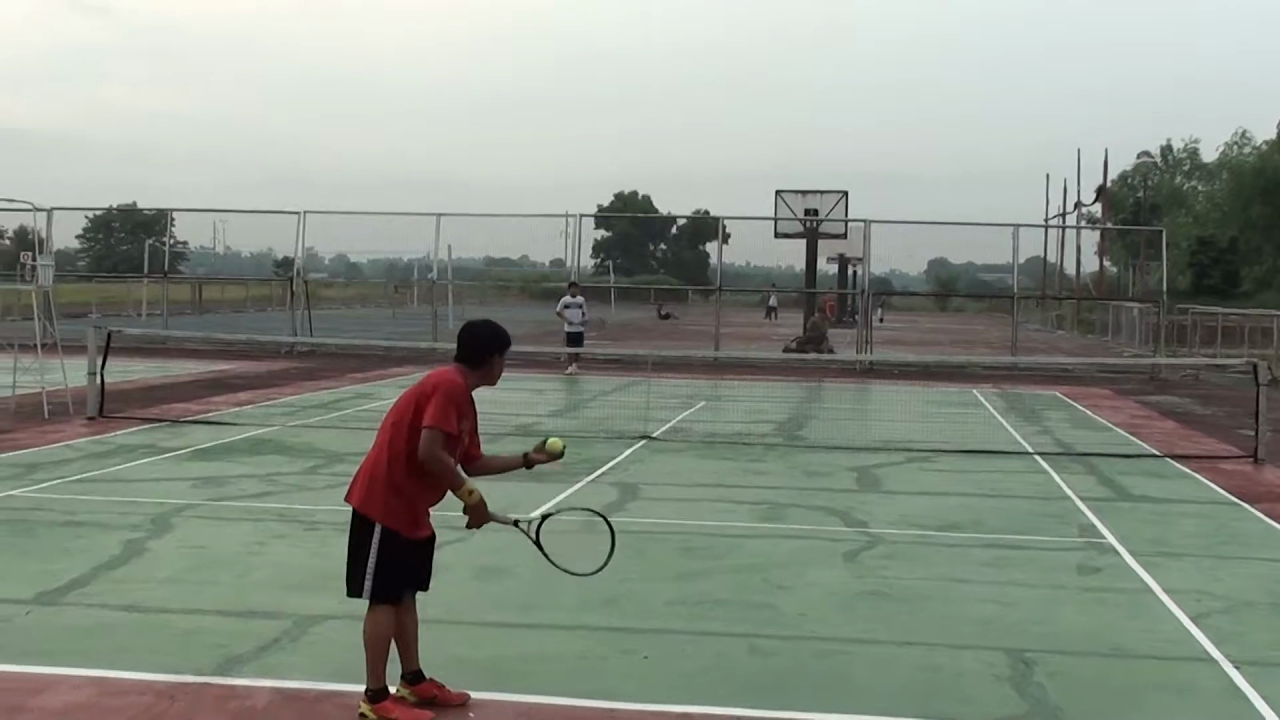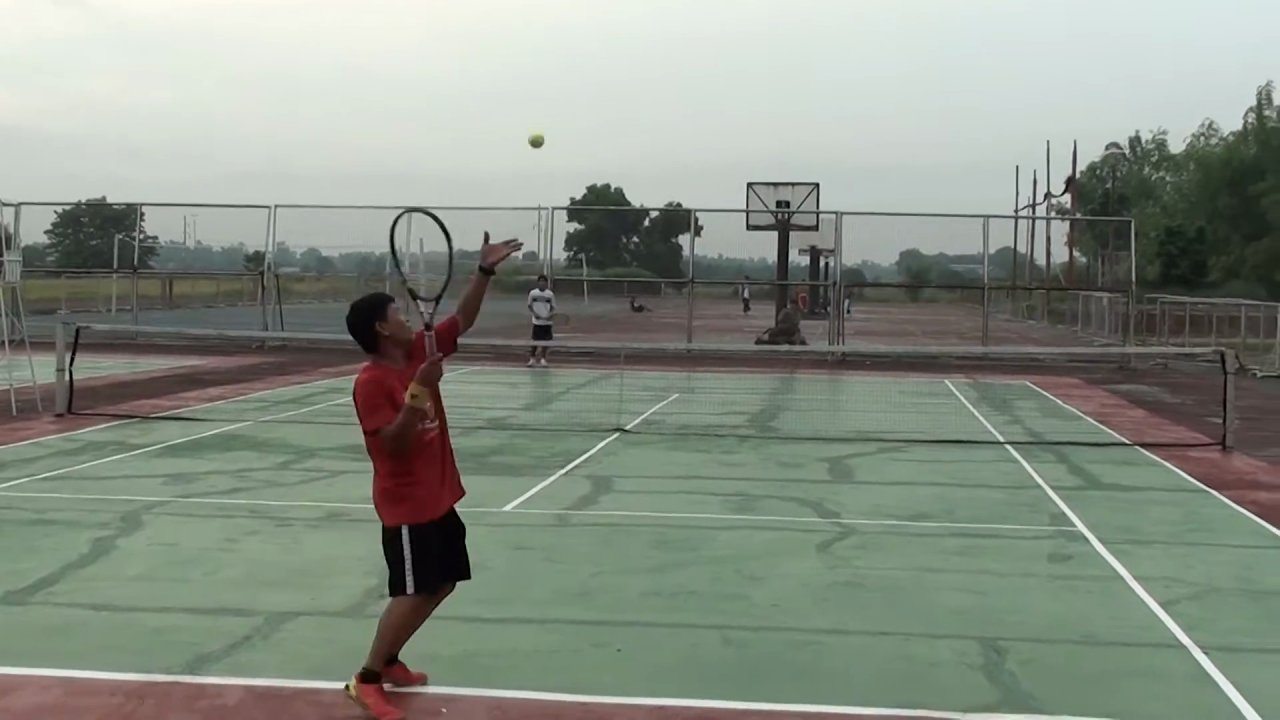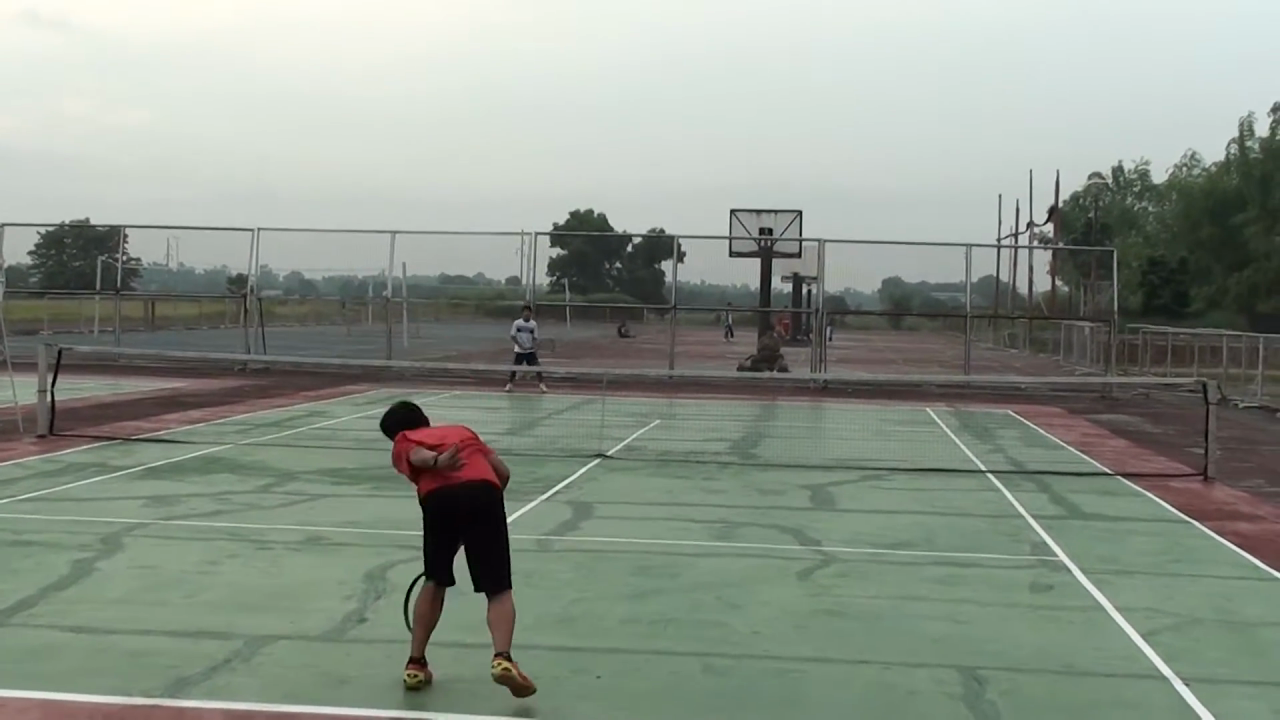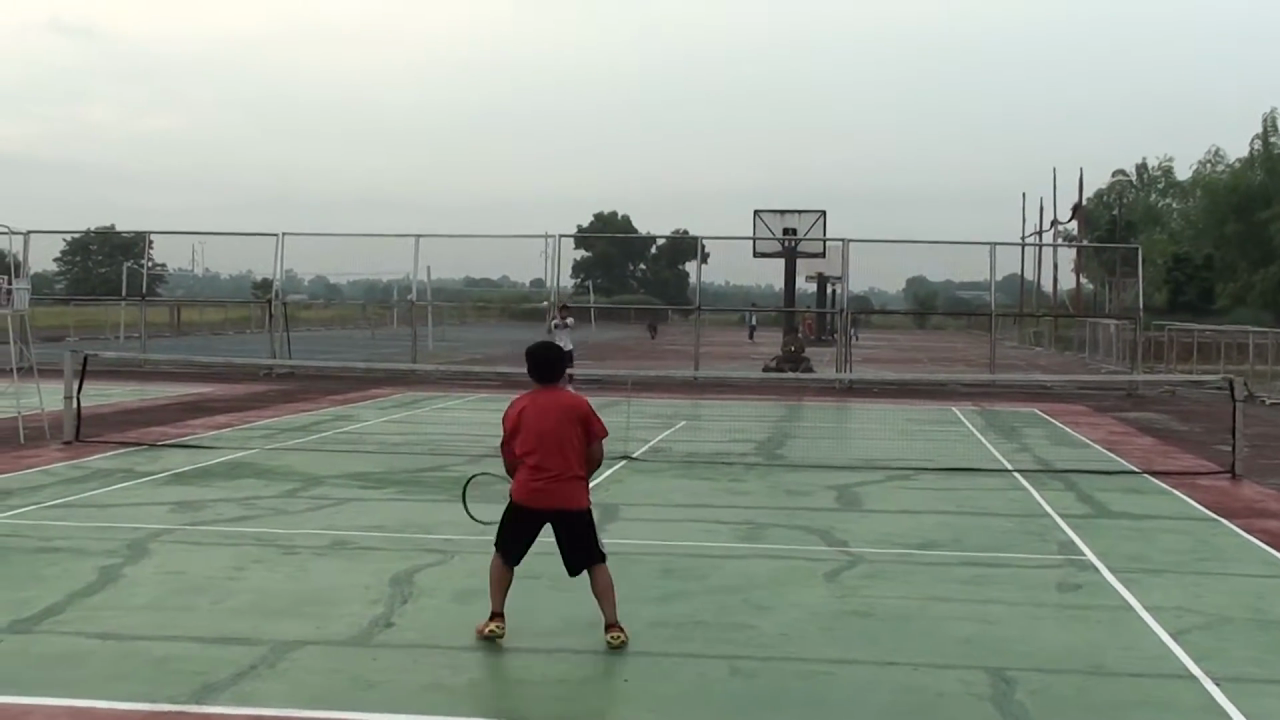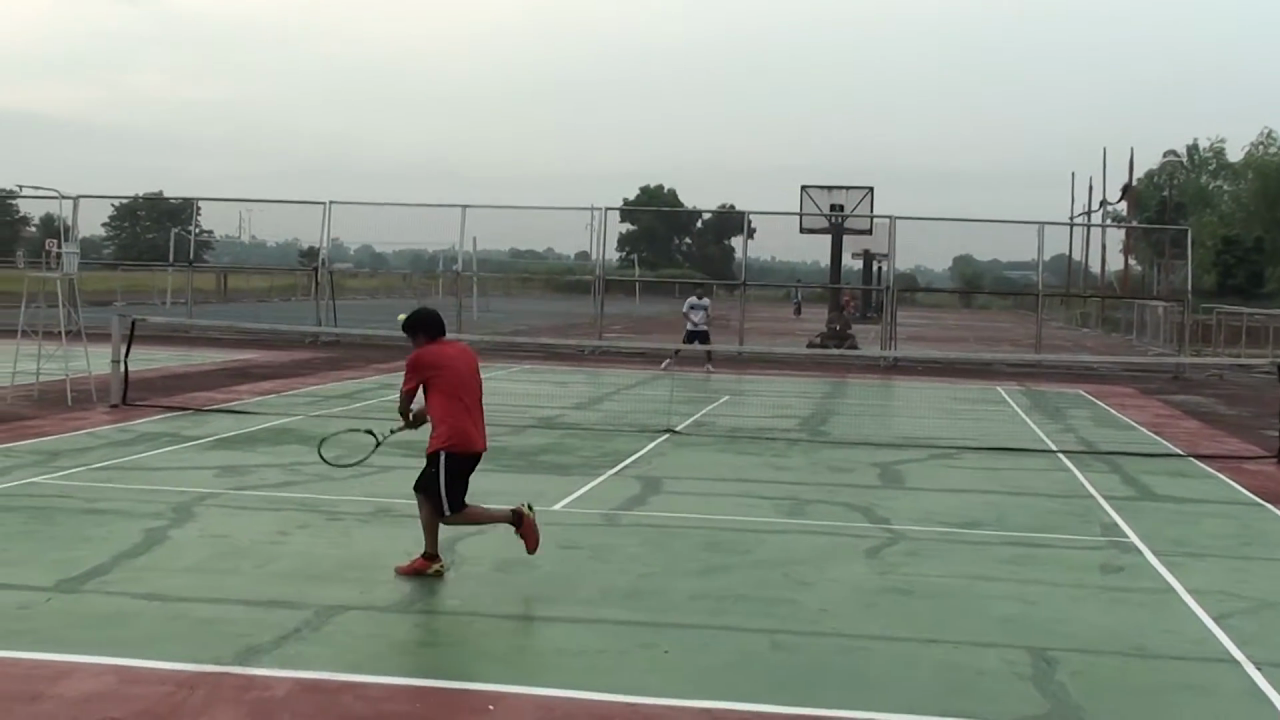
dt=1s
person 1, frame 1
left shoulder: (462, 396)
right shoulder: (448, 386)
left elbow: (472, 462)
right elbow: (429, 452)
left wrist: (528, 459)
right wrist: (471, 497)
left hip: (409, 509)
right hip: (383, 504)
left knee: (405, 594)
right knee: (385, 598)
left ankle: (414, 682)
person 1, frame 2
left shoulder: (420, 350)
right shoulder: (369, 384)
left elbow: (464, 315)
right elbow: (396, 438)
left wrist: (485, 270)
right wrist: (419, 390)
left hip: (439, 496)
right hip: (406, 504)
left knee: (441, 581)
right knee: (413, 591)
left ankle: (387, 661)
right ankle: (367, 679)
person 1, frame 3
left shoulder: (403, 443)
right shoulder: (462, 430)
left elbow: (420, 457)
right elbow: (504, 473)
left wrist: (439, 462)
left hip: (439, 496)
right hip: (483, 491)
left knee: (435, 582)
right knee: (499, 591)
left ankle: (416, 664)
right ankle: (502, 659)
person 1, frame 4
left shoulder: (517, 407)
right shoulder: (579, 405)
left elbow: (509, 460)
right elbow: (596, 455)
left hip: (526, 496)
right hip: (571, 497)
left knee: (503, 555)
right knee: (595, 561)
left ankle: (496, 620)
right ankle: (612, 627)
person 1, frame 5
left shoulder: (419, 358)
right shoulder: (466, 352)
left elbow: (405, 402)
left wrist: (407, 417)
left hip: (451, 442)
right hip: (470, 441)
left knee: (450, 513)
right knee: (425, 491)
left ankle: (515, 516)
right ankle: (431, 558)
